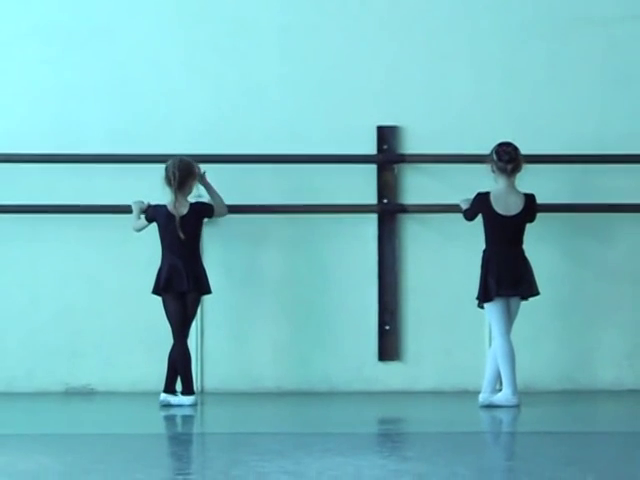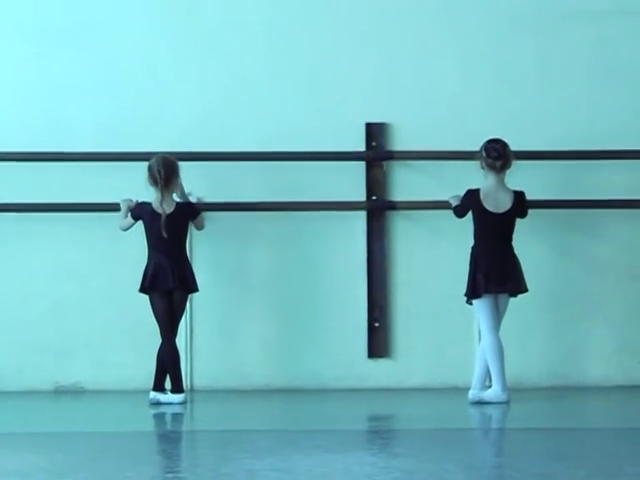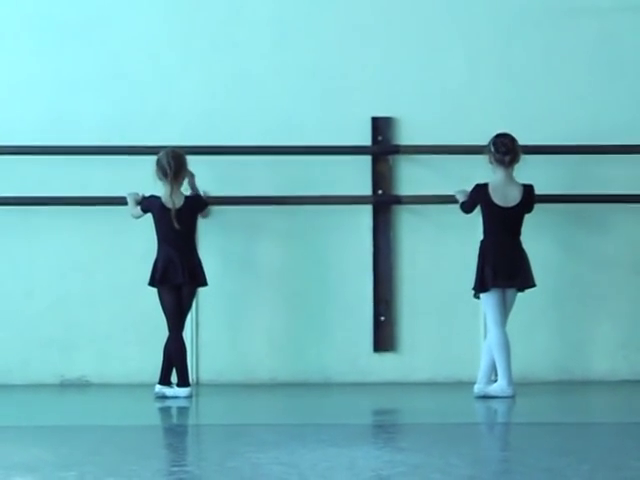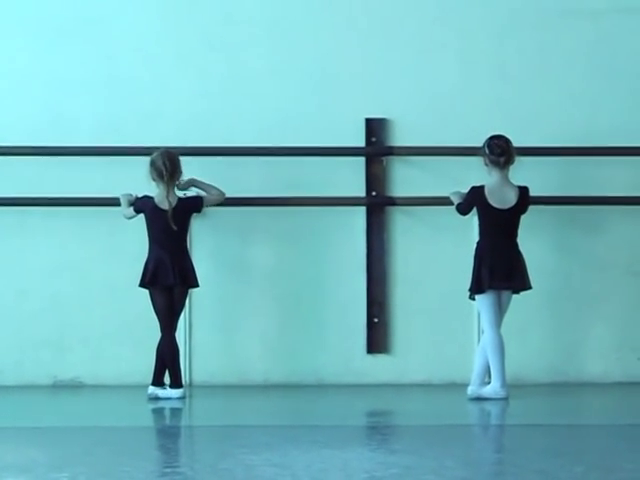
dt=0.7s
person 1, frame 1
left shoulder: (483, 199)
right shoulder: (528, 201)
left elbow: (469, 215)
left wrist: (464, 205)
left hip: (493, 271)
right hip: (517, 271)
left knee: (500, 333)
right knee: (500, 334)
left ankle: (510, 392)
right ankle: (488, 391)
person 1, frame 2
left shoulder: (473, 196)
right shoulder: (518, 198)
left elbow: (459, 212)
left wrist: (454, 201)
left hip: (482, 268)
right hip: (506, 268)
left knee: (488, 330)
right knee: (490, 331)
left ankle: (499, 388)
right ankle: (478, 387)
person 1, frame 3
left shoulder: (482, 191)
right shoulder: (526, 192)
left elbow: (466, 208)
left wrist: (461, 196)
left hip: (491, 262)
right hip: (514, 262)
left knee: (495, 325)
right knee: (496, 326)
left ankle: (505, 383)
right ankle: (483, 381)
person 1, frame 4
left shoulder: (478, 193)
right shoulder: (522, 194)
left elbow: (463, 210)
left wrist: (456, 198)
left hip: (486, 263)
right hip: (510, 264)
left knee: (490, 327)
right knee: (491, 327)
left ankle: (498, 385)
right ankle: (476, 383)
person 2, frame 1
left shoulder: (158, 212)
right shoulder: (199, 210)
left elbow: (136, 226)
right elbow: (223, 209)
left wrist: (137, 209)
right wrist: (205, 182)
left hip: (169, 278)
right hip: (193, 278)
left knee: (179, 337)
right knee: (181, 337)
left ankle: (188, 392)
right ankle: (169, 391)
person 2, frame 2
left shoulder: (143, 210)
right shoulder: (186, 209)
left elbow: (123, 226)
right elbow: (200, 225)
left wrist: (125, 208)
right wrist: (183, 196)
left hip: (157, 276)
right hip: (180, 276)
left knee: (167, 335)
right knee: (169, 335)
left ankle: (177, 391)
right ankle: (158, 389)
person 2, frame 3
left shoulder: (153, 203)
right shoulder: (193, 202)
left elbow: (135, 213)
right elbow: (205, 212)
left wrist: (132, 200)
right wrist: (193, 186)
left hip: (165, 270)
right hip: (189, 270)
left knee: (174, 329)
right knee: (176, 329)
left ankle: (183, 384)
right ankle: (164, 383)
person 2, frame 4
left shoulder: (146, 204)
right shoulder: (188, 204)
left elbow: (127, 214)
right elbow: (220, 195)
left wrist: (125, 201)
right wrist: (194, 183)
left hip: (157, 271)
right hip: (181, 271)
left knee: (167, 330)
right knee: (169, 330)
left ankle: (176, 385)
right ankle: (157, 384)
